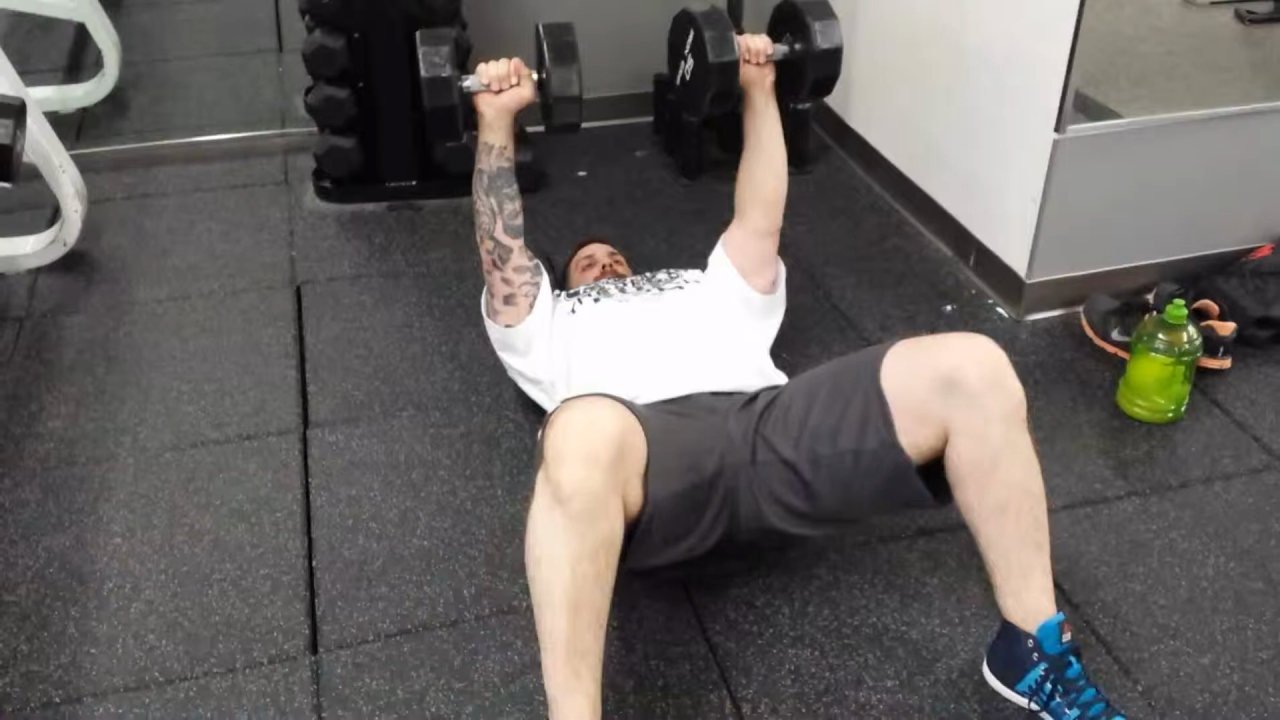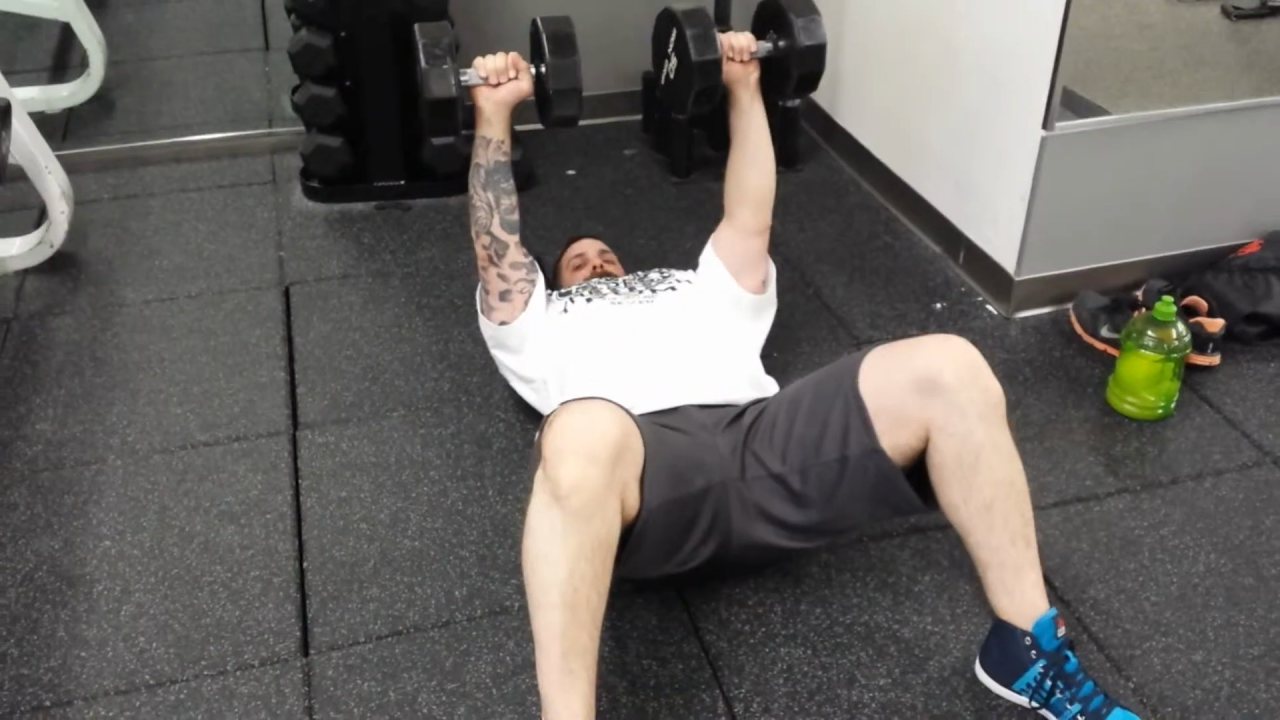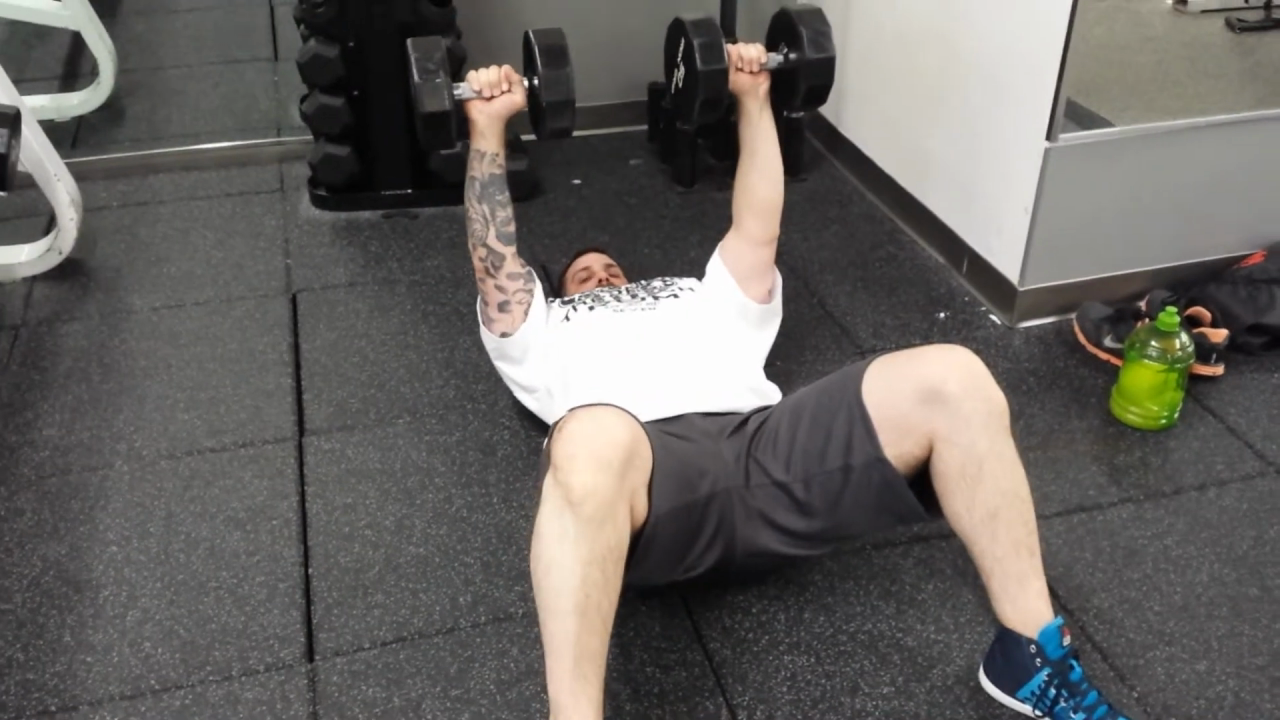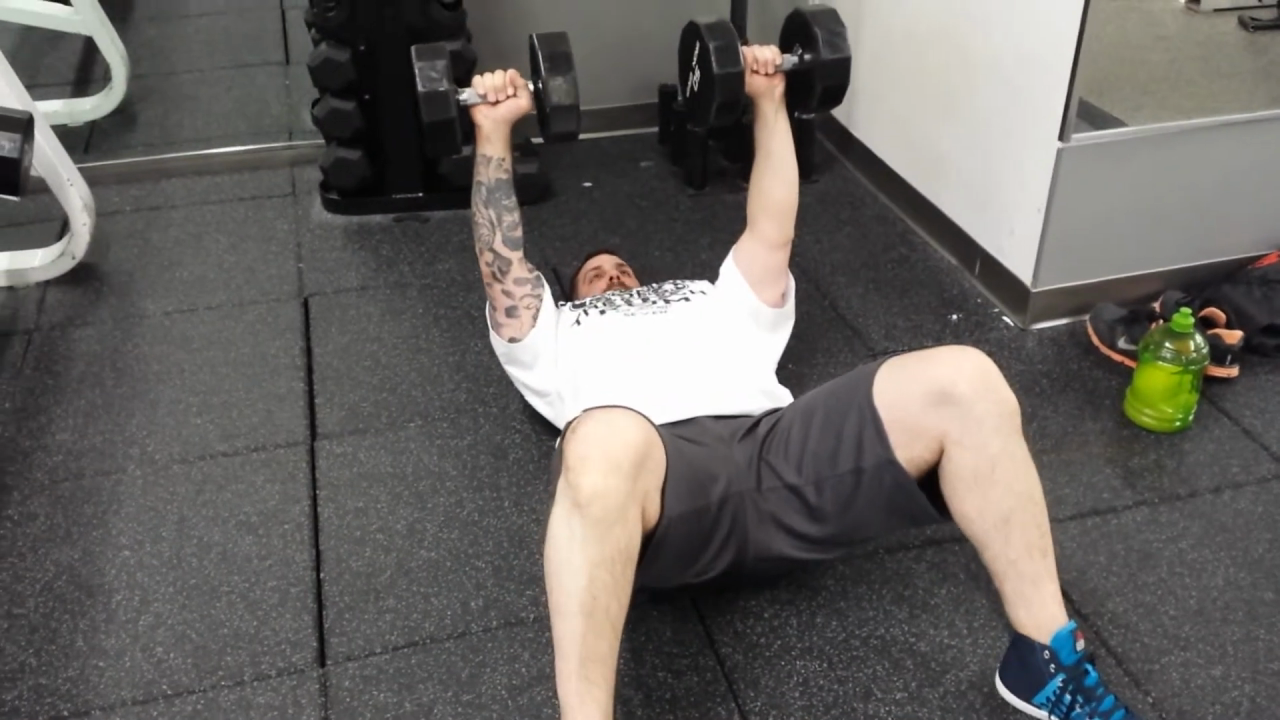
dt=0.5s
person 1, frame 1
left shoulder: (710, 294)
right shoulder: (550, 324)
left elbow: (760, 221)
right elbow: (501, 251)
left wrist: (758, 89)
right wrist: (496, 117)
left hip: (771, 425)
right hip: (650, 446)
left knee: (971, 369)
right knee: (584, 436)
left ankle: (1034, 645)
person 1, frame 2
left shoulder: (700, 293)
right shoulder: (544, 321)
left elbow: (749, 220)
right elbow: (497, 251)
left wrist: (744, 89)
right wrist: (493, 113)
left hip: (762, 440)
right hip: (641, 459)
left knee: (949, 370)
right knee: (582, 438)
left ankle: (1028, 644)
person 1, frame 3
left shoulder: (705, 301)
right shoulder: (548, 332)
left elbow: (757, 231)
right elbow: (494, 260)
left wrist: (753, 100)
right wrist: (487, 125)
left hip: (766, 445)
right hip: (645, 465)
left knee: (952, 379)
right knee: (593, 442)
left ankle: (1032, 651)
person 1, frame 4
left shoulder: (717, 306)
right shoulder: (560, 335)
left elbow: (771, 233)
right elbow: (501, 265)
left wrist: (769, 104)
right wrist: (493, 130)
left hip: (778, 451)
right hip: (655, 473)
left knee: (964, 382)
right knee: (606, 445)
left ankle: (1047, 656)
